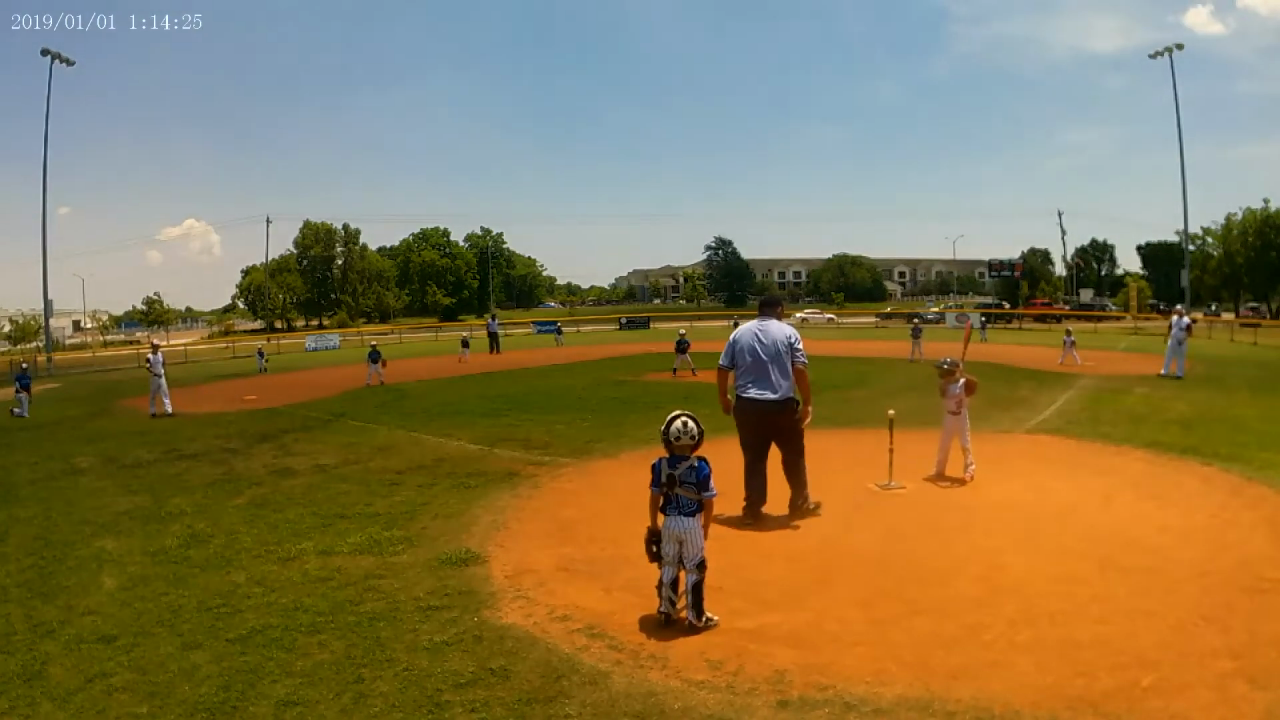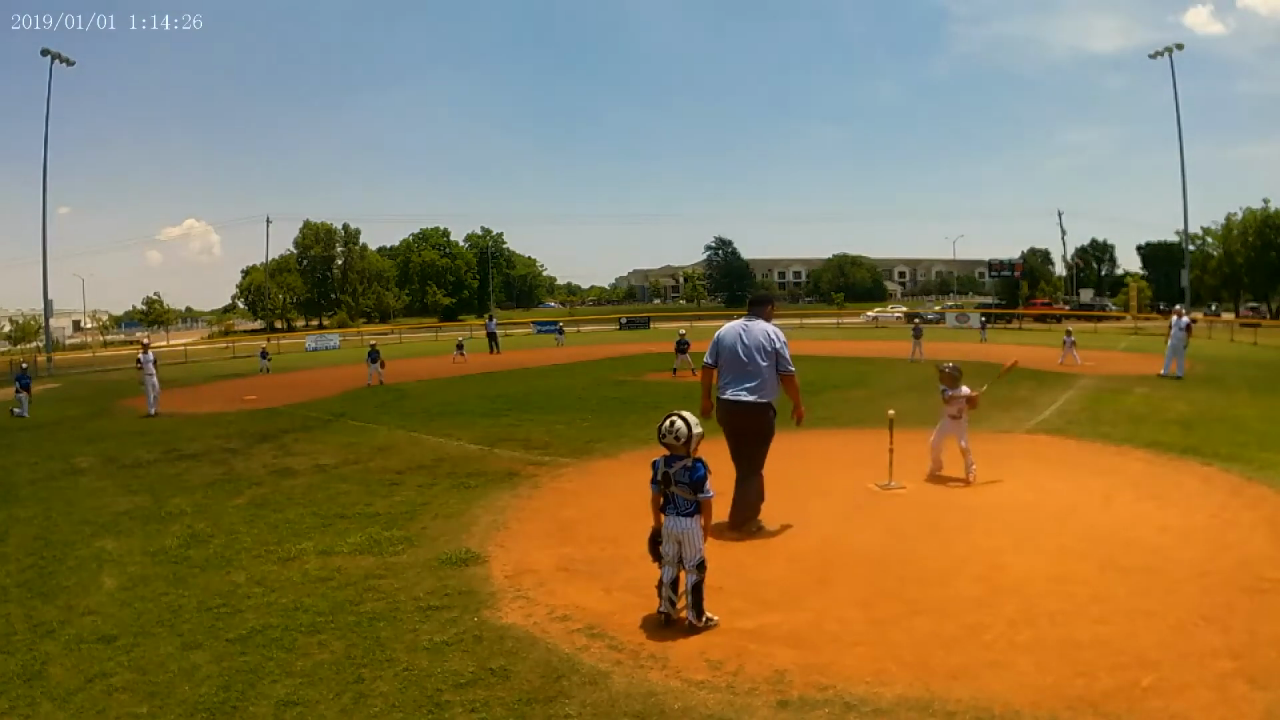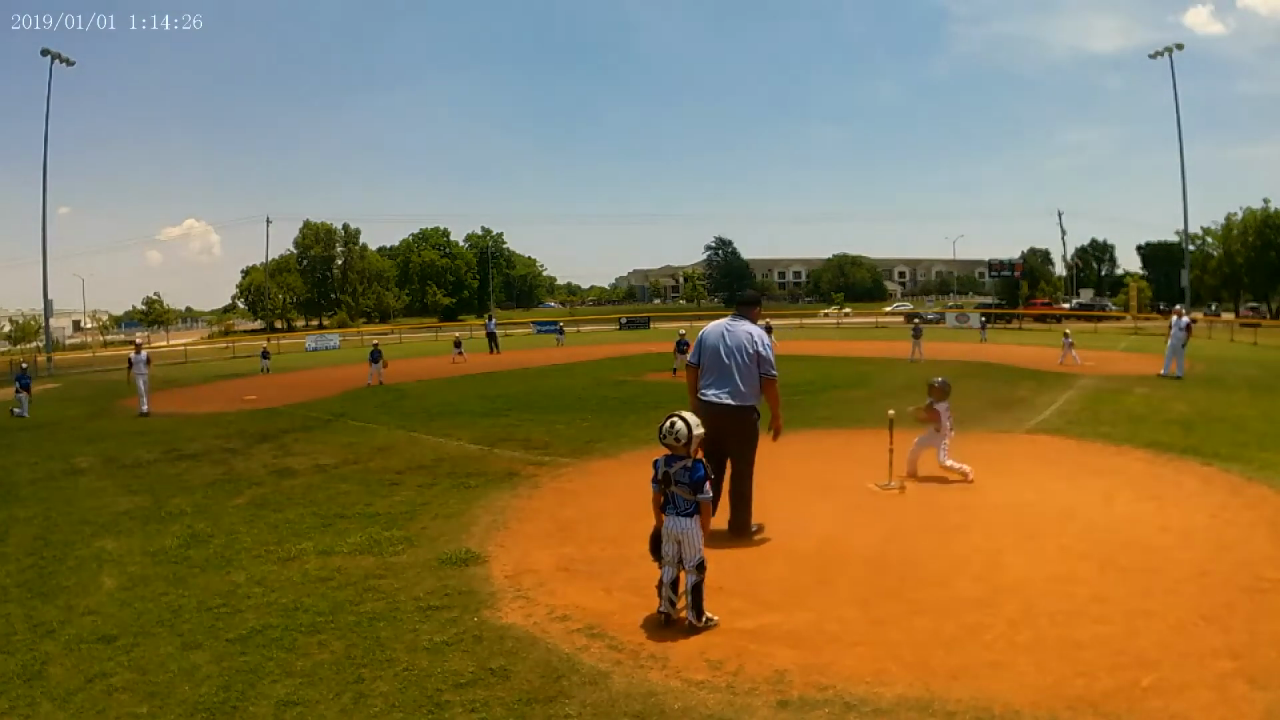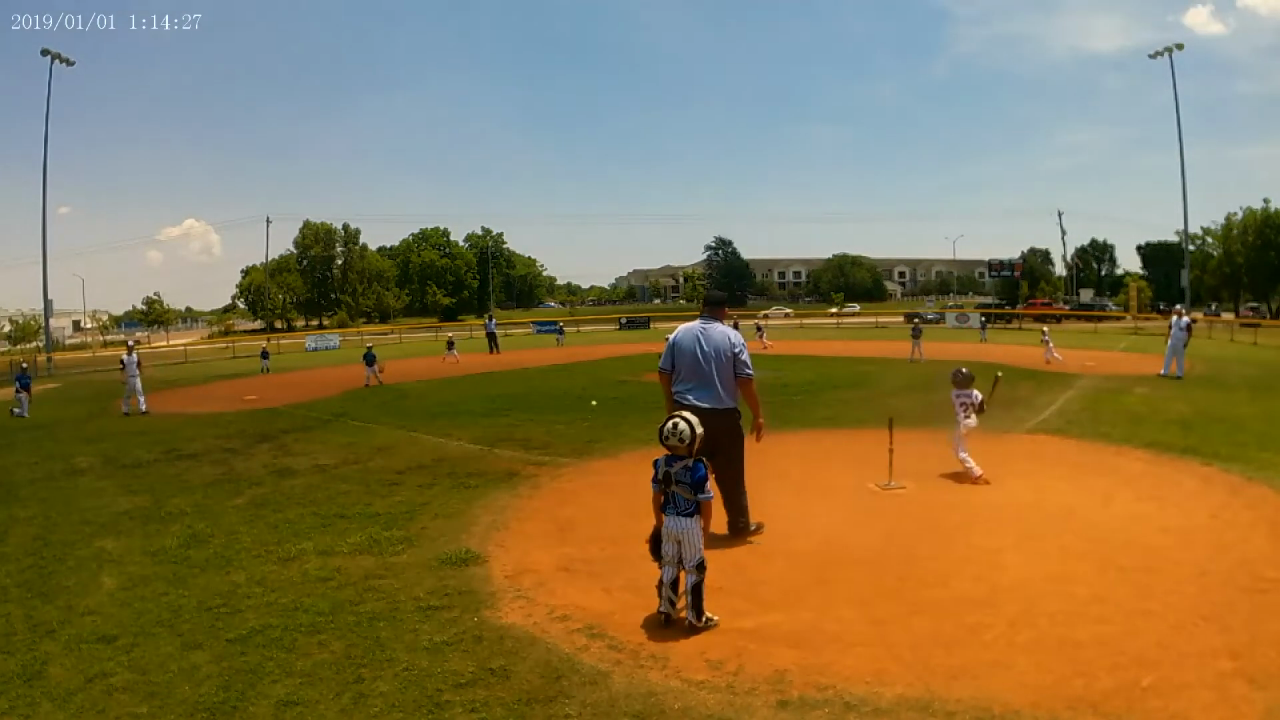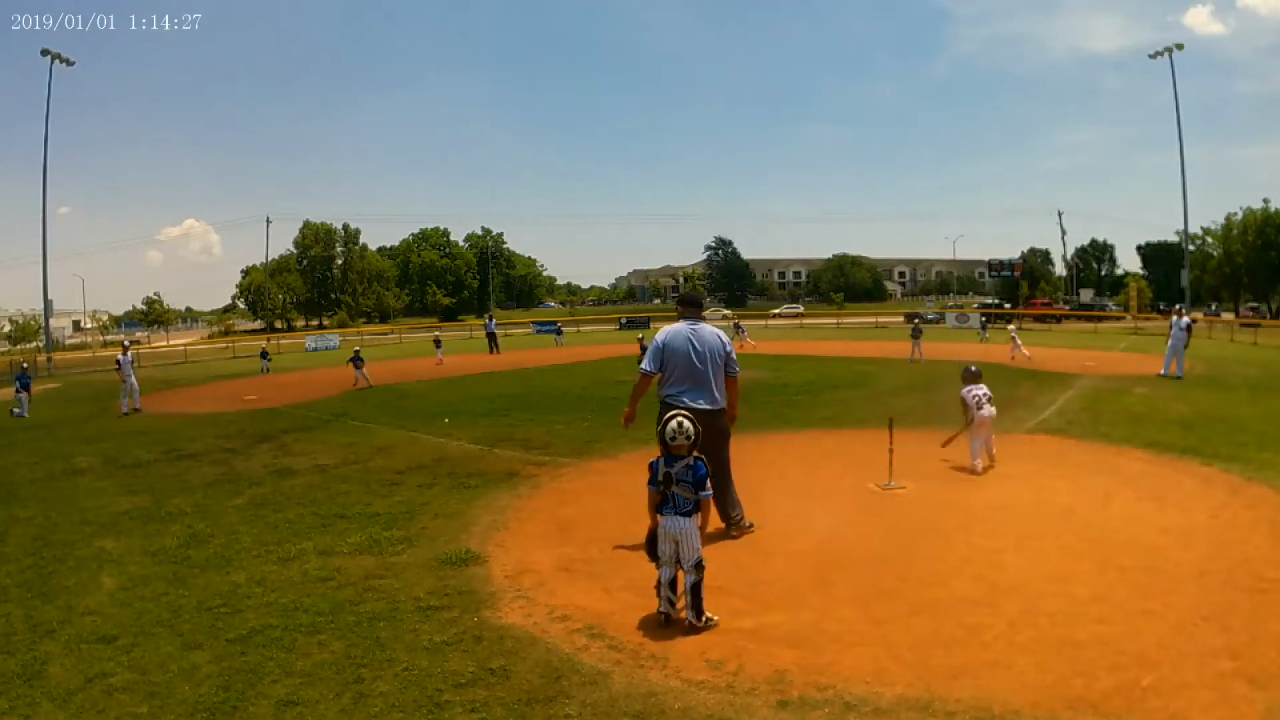
dt=0.4s
person 1, frame 1
left shoulder: (740, 333)
right shoulder: (788, 332)
left elbow: (723, 369)
right elbow: (800, 369)
left wrist: (724, 397)
right wrist: (807, 403)
left hip: (747, 405)
right hip: (781, 405)
left knee: (754, 459)
right knee: (794, 455)
left ankle: (752, 509)
right ankle: (800, 504)
person 1, frame 2
left shoulder: (725, 330)
right shoulder: (773, 333)
left elbow: (708, 368)
right elbow: (787, 376)
left wrist: (706, 399)
right wrist: (798, 405)
left hip: (726, 407)
right hip: (757, 409)
left knee: (743, 463)
right knee: (752, 466)
left ankle: (749, 511)
right ankle: (741, 521)
person 1, frame 3
left shoulder: (709, 329)
right shoulder: (757, 336)
left elbow: (691, 368)
right elbow: (768, 381)
left wrist: (694, 399)
right wrist: (776, 415)
left hip: (707, 409)
right hip: (740, 412)
left knee: (711, 468)
right knee: (742, 471)
right ankle: (740, 526)
person 1, frame 4
left shoulder: (680, 333)
right shoulder: (732, 337)
left elbow: (664, 373)
right elbow: (745, 380)
left wrist: (671, 402)
right wrist: (757, 415)
left hip: (684, 412)
right hip: (721, 415)
right knee: (730, 473)
right ankle: (740, 525)
person 1, frame 5
left shoulder: (666, 334)
right shoulder: (719, 336)
left elbow: (646, 375)
right elbow: (732, 377)
left wrist: (631, 406)
right wrist: (733, 406)
left hip: (675, 413)
right hip: (712, 413)
right knee: (720, 469)
right ankle: (734, 521)
person 2, frame 1
left shoulder: (660, 466)
right shoulder: (700, 467)
left elbow: (654, 499)
right elbow: (708, 503)
left wrist: (653, 525)
right wrist: (706, 527)
left hip: (669, 522)
right hip: (692, 523)
left knee: (669, 567)
right knee: (695, 570)
left ankle: (666, 611)
right ankle: (696, 617)
person 2, frame 2
left shoulder: (660, 465)
right shoulder: (697, 468)
left elbow: (655, 499)
right elbow: (706, 503)
left wrist: (657, 524)
right wrist: (707, 527)
left hip: (669, 523)
right hip: (690, 524)
left knee: (668, 567)
right knee: (694, 570)
left ankle: (666, 611)
right ankle: (696, 617)
person 2, frame 3
left shoulder: (661, 464)
right shoulder: (698, 469)
left elbow: (656, 499)
right elbow: (705, 504)
left wrist: (659, 523)
right wrist: (706, 528)
left hip: (669, 522)
right hip: (690, 524)
left knee: (668, 567)
right knee: (694, 570)
left ankle: (666, 611)
right ankle: (696, 618)
person 2, frame 4
left shoulder: (661, 464)
right shoulder: (699, 468)
left elbow: (656, 498)
right elbow: (706, 505)
left wrist: (659, 523)
right wrist: (706, 529)
left hip: (669, 523)
right hip: (690, 524)
left knee: (669, 567)
right knee: (694, 570)
left ankle: (666, 611)
right ankle: (696, 617)
person 2, frame 5
left shoulder: (657, 465)
right shoulder: (698, 466)
left elbow: (652, 499)
right elbow: (705, 503)
left wrist: (654, 523)
right wrist: (703, 527)
left hip: (665, 522)
right hip: (688, 524)
left knee: (666, 567)
right knee: (693, 570)
left ankle: (666, 611)
right ankle: (696, 617)
